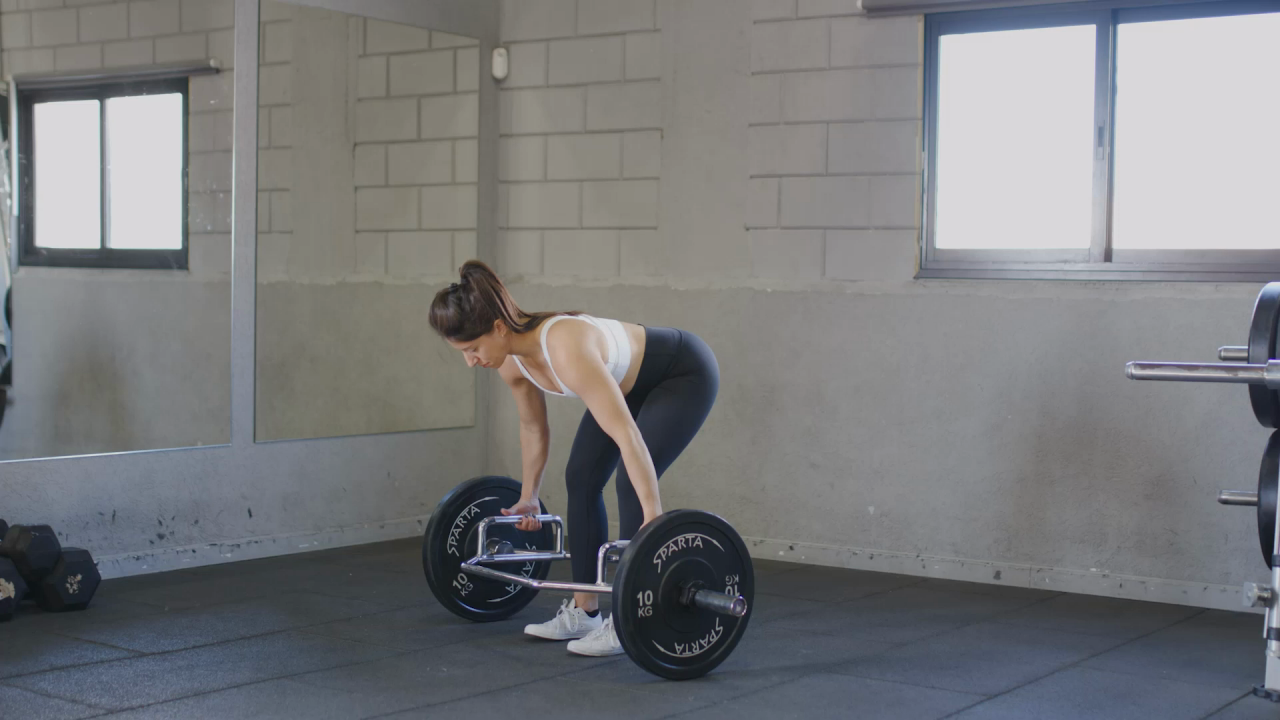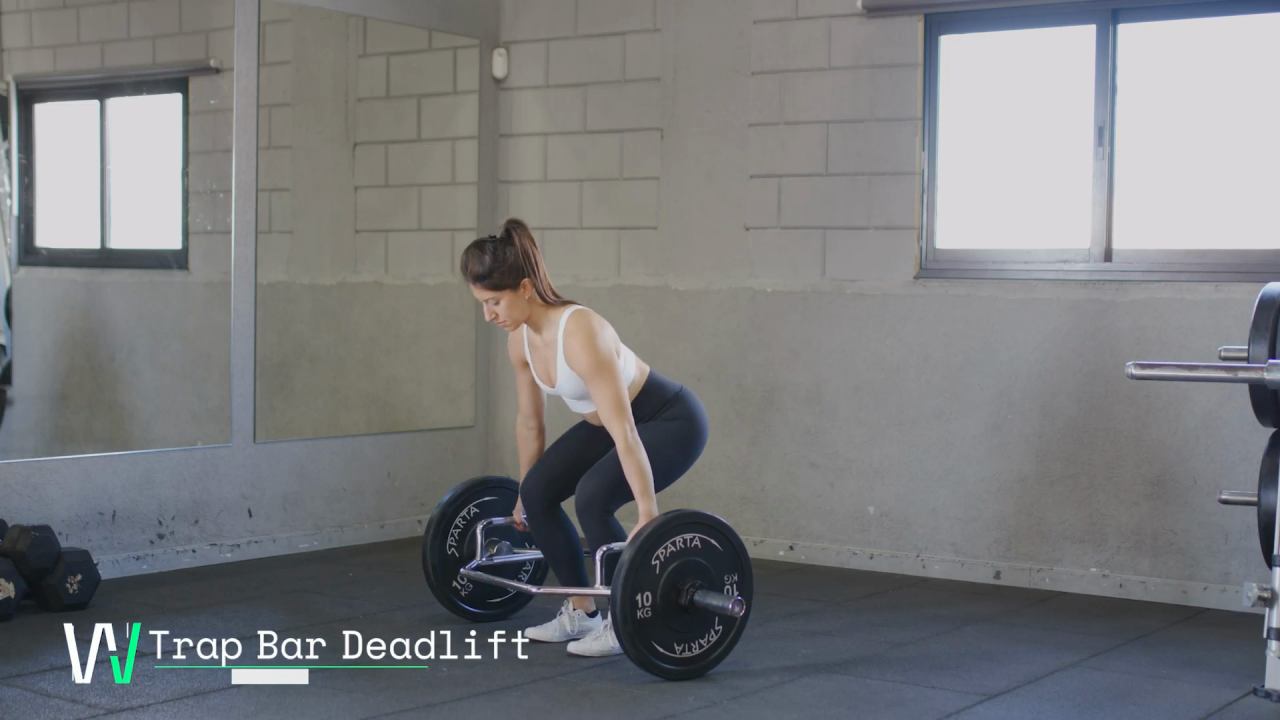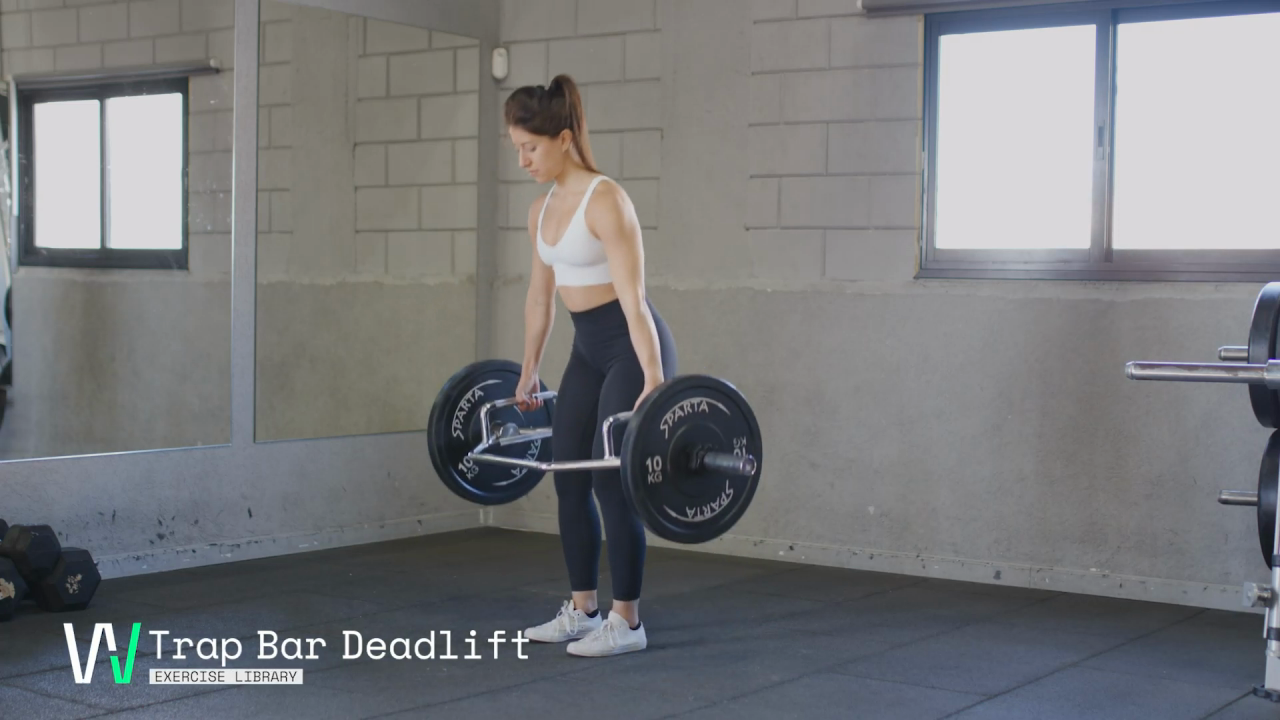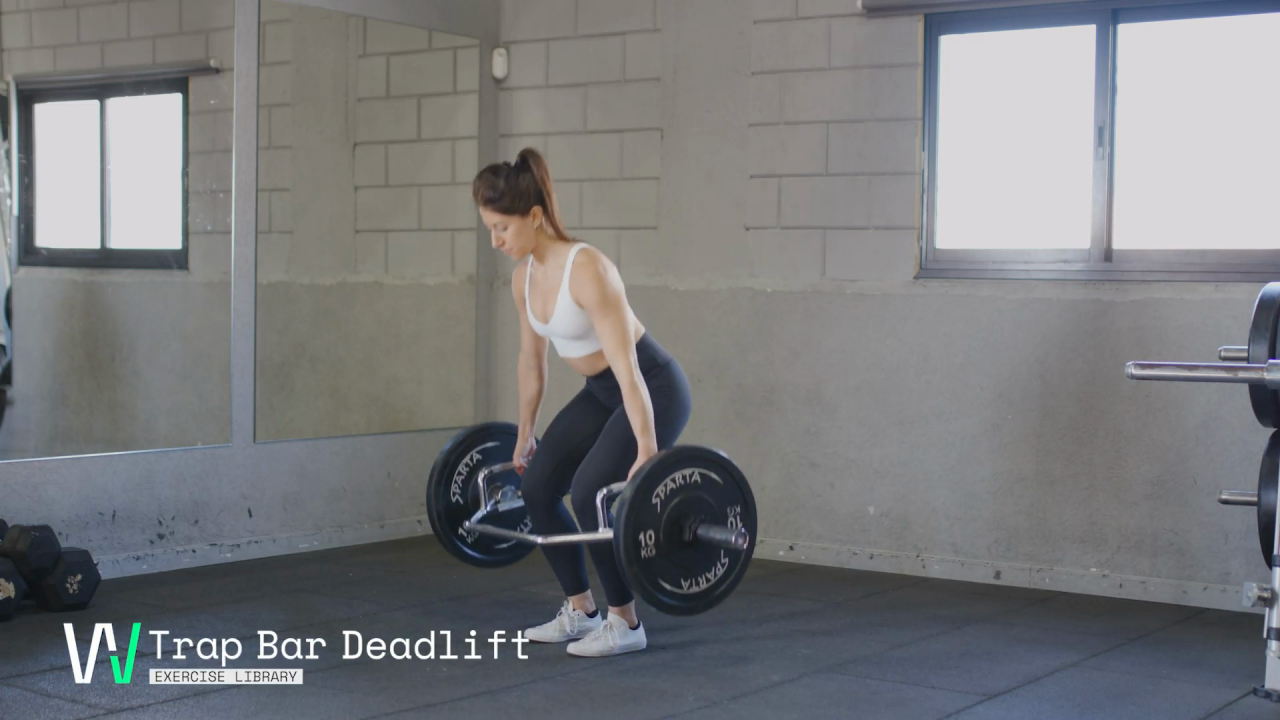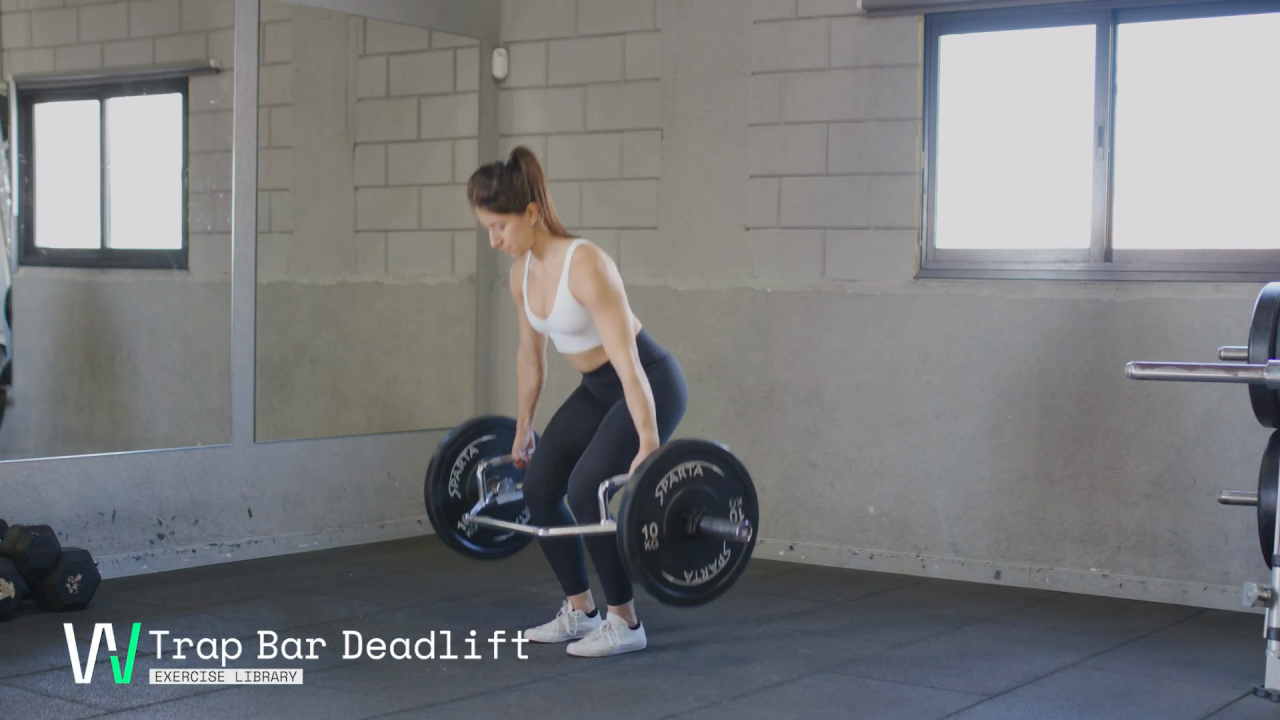
dt=1s
person 1, frame 1
left shoulder: (566, 349)
right shoulder: (512, 358)
left elbow: (627, 436)
right elbow: (534, 428)
left wrist: (653, 519)
right wrist: (529, 496)
left hip: (685, 374)
right hip: (631, 380)
left knee: (631, 483)
right knee: (581, 478)
right ankle: (583, 611)
person 1, frame 2
left shoulder: (581, 334)
right shoulder: (521, 339)
left elbow: (625, 434)
right elbow: (529, 422)
left wrist: (648, 516)
right wrist: (522, 495)
left hip: (671, 421)
right hip: (607, 424)
left knee: (592, 498)
right knee: (536, 493)
right ankle: (581, 611)
person 1, frame 3
left shoulder: (606, 200)
right shoulder: (543, 208)
left elbow: (634, 300)
right elbow: (539, 296)
left wrist: (654, 385)
right wrist: (528, 373)
left hip: (630, 348)
right hip: (588, 350)
left knee: (613, 484)
right knee: (569, 481)
left ankle: (626, 623)
right ankle: (581, 611)
person 1, frame 4
left shoulder: (587, 270)
right shoulder: (524, 276)
left elbow: (628, 369)
right elbow: (531, 360)
left wrist: (647, 453)
right wrist: (524, 436)
left hip: (654, 389)
right hip: (601, 393)
left knee: (589, 493)
right knee: (537, 487)
left ankle: (626, 622)
right ankle: (580, 610)
person 1, frame 5
left shoulder: (586, 264)
right shoulder: (522, 271)
left elbow: (628, 360)
right elbow: (530, 356)
left wrist: (649, 451)
right wrist: (522, 434)
left hip: (649, 387)
right hip: (595, 389)
left knee: (587, 494)
right knee: (537, 491)
left ankle: (625, 623)
right ankle: (580, 610)
